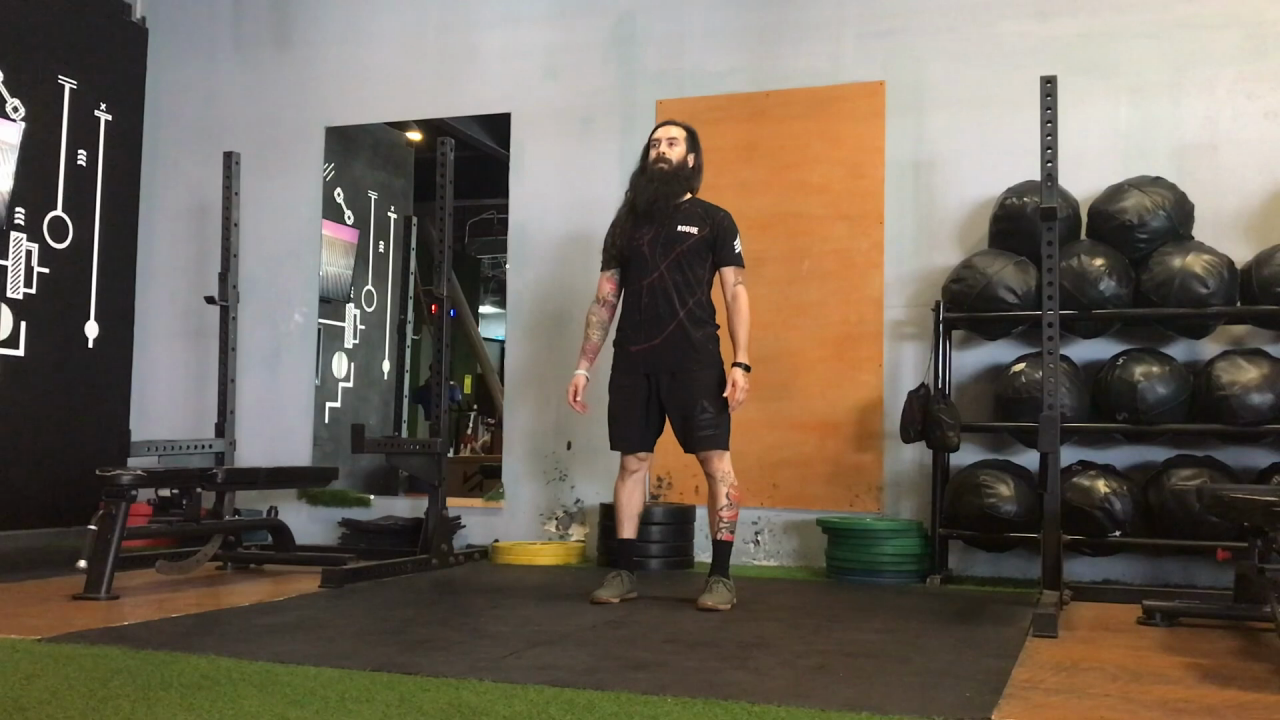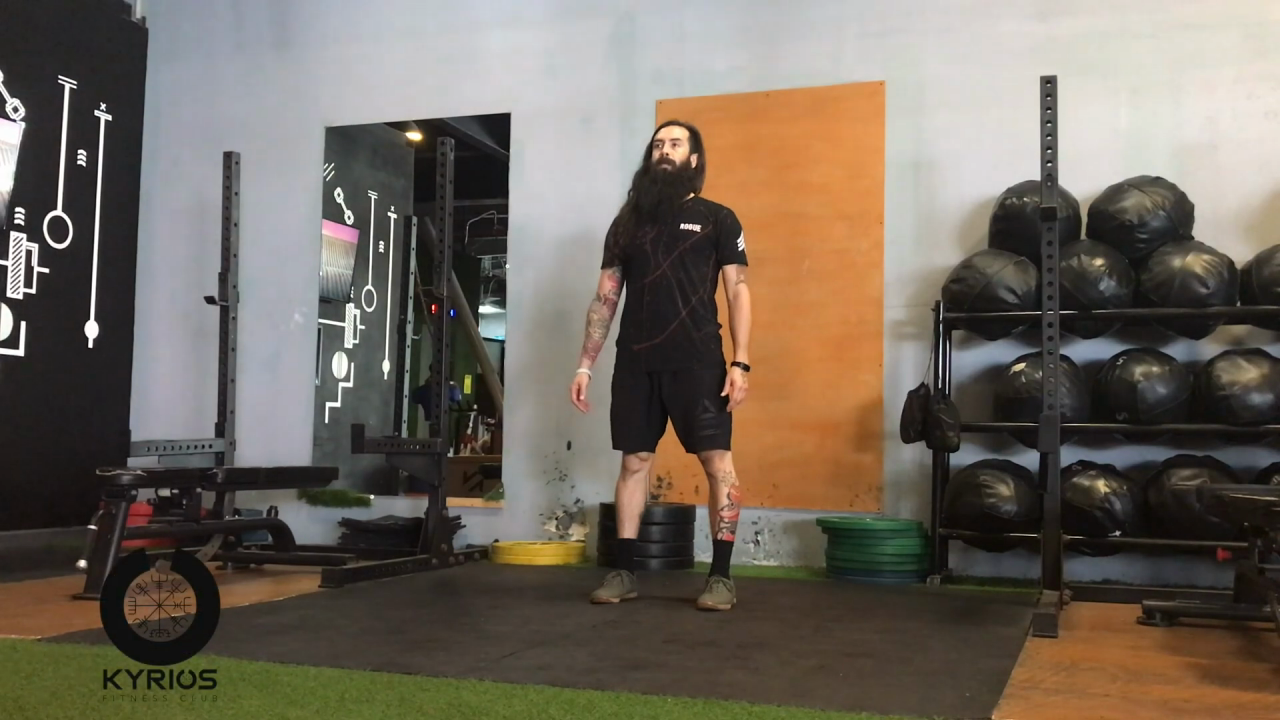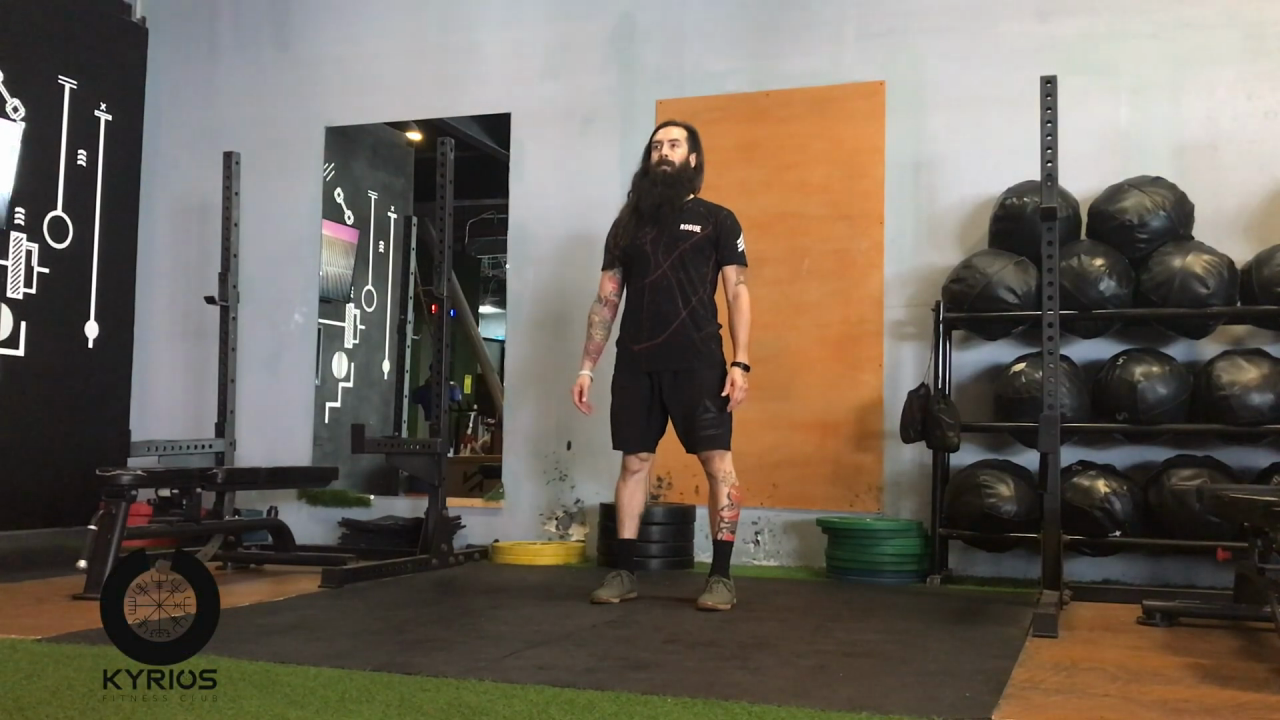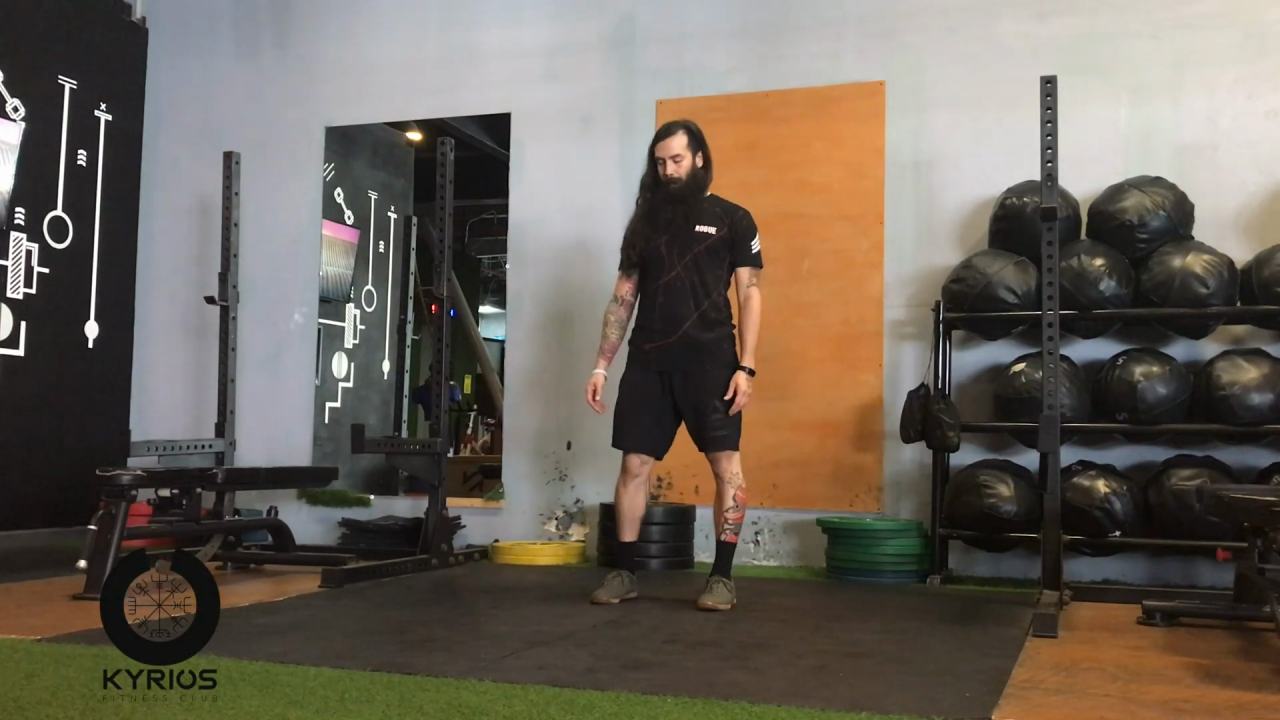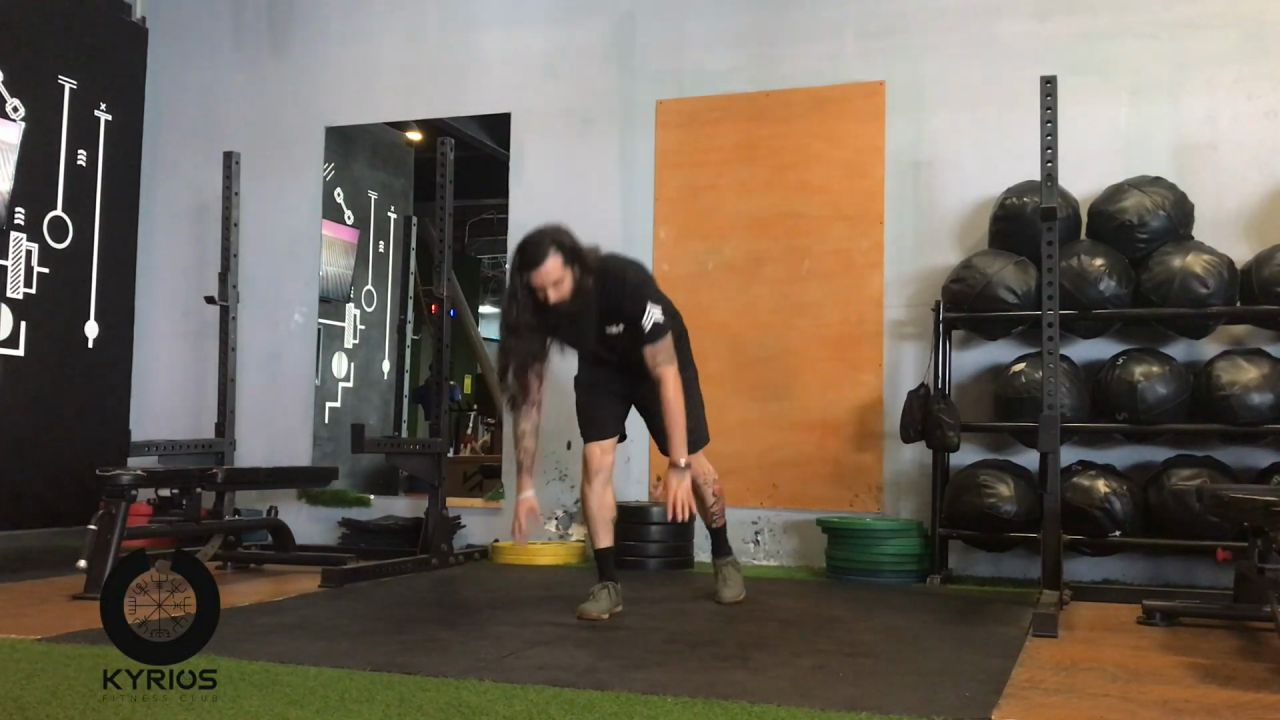
dt=1s
person 1, frame 1
left shoulder: (713, 220)
right shoulder: (627, 222)
left elbow: (736, 293)
right elbow: (605, 299)
left wrist: (741, 362)
right wrist: (583, 366)
left hip: (695, 362)
right hip: (633, 363)
left knee: (716, 461)
right knee: (632, 462)
left ankle: (721, 575)
right ankle: (624, 571)
person 1, frame 2
left shoulder: (717, 219)
right shoulder: (628, 221)
left elbow: (738, 292)
right elbow: (605, 298)
left wrist: (740, 362)
right wrist: (584, 365)
left hip: (698, 362)
right hip: (635, 362)
left knee: (717, 460)
right knee: (634, 461)
left ankle: (721, 575)
right ankle: (624, 571)
person 1, frame 3
left shoulder: (717, 220)
right shoulder: (628, 223)
left elbow: (737, 293)
right elbow: (606, 299)
left wrist: (740, 362)
right wrist: (586, 368)
left hip: (698, 362)
right hip: (636, 363)
left knee: (717, 461)
right knee: (634, 463)
left ankle: (721, 575)
right ankle: (624, 571)
person 1, frame 4
left shoulder: (733, 219)
right shoulder: (644, 222)
left elbow: (750, 296)
right elbow: (622, 299)
left wrist: (746, 366)
right wrist: (601, 366)
left hip: (710, 362)
right hip: (648, 362)
left knee: (726, 464)
right knee: (634, 465)
left ankle: (722, 576)
right ankle: (624, 571)
person 1, frame 5
left shoulder: (626, 283)
right shoulder: (537, 310)
left elbow: (666, 375)
right elbow: (528, 396)
left wrist: (679, 465)
right wrist: (525, 486)
left hip: (658, 365)
right hip: (600, 367)
left knee: (695, 463)
right knee: (596, 465)
left ankle: (724, 557)
right ankle: (607, 584)
